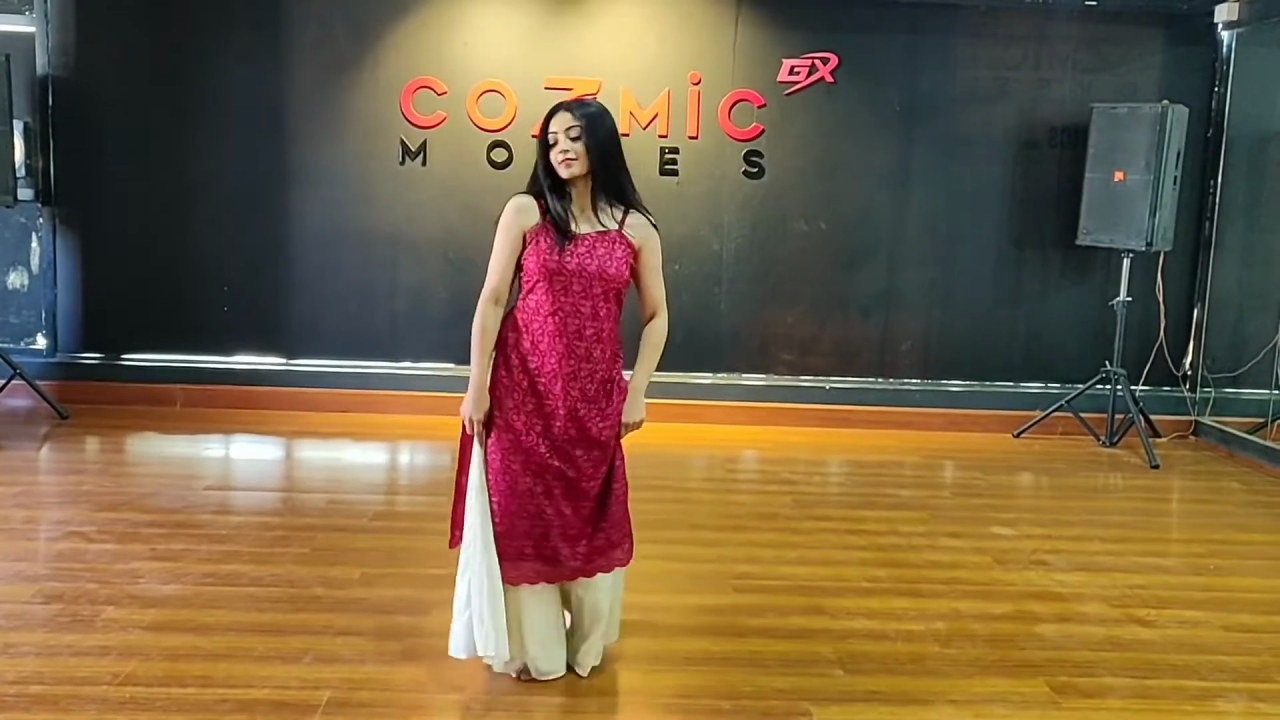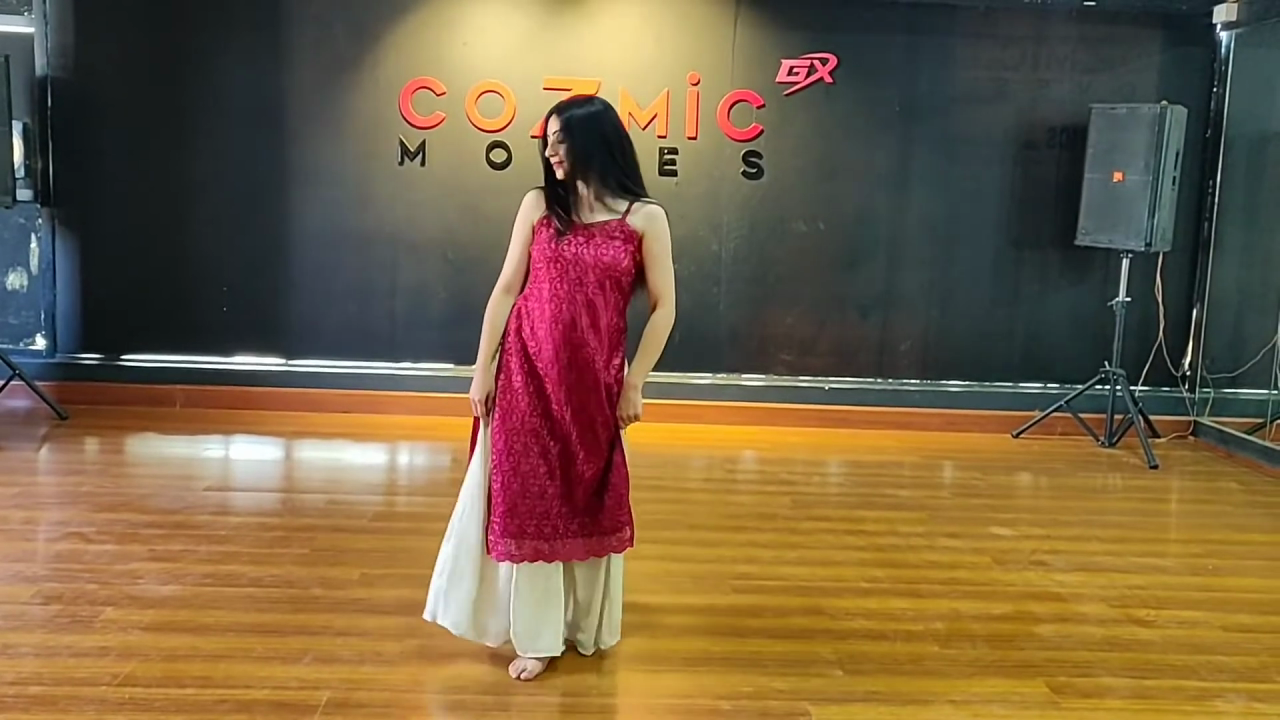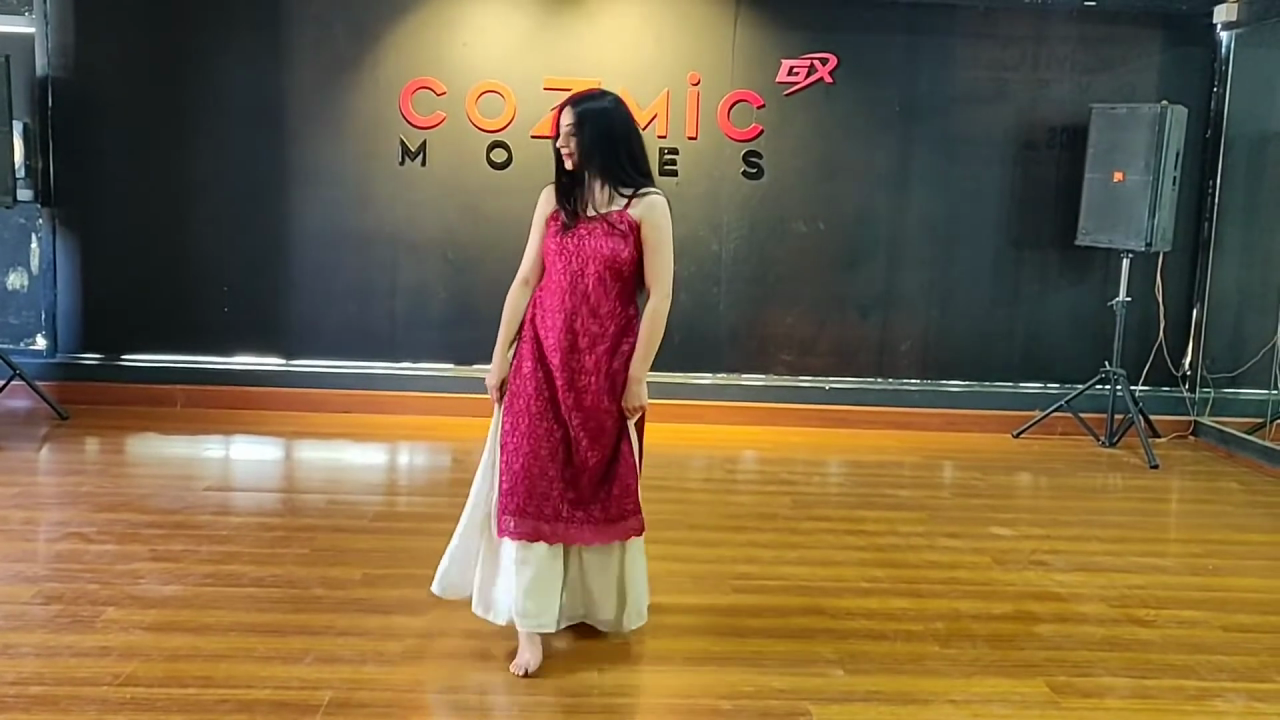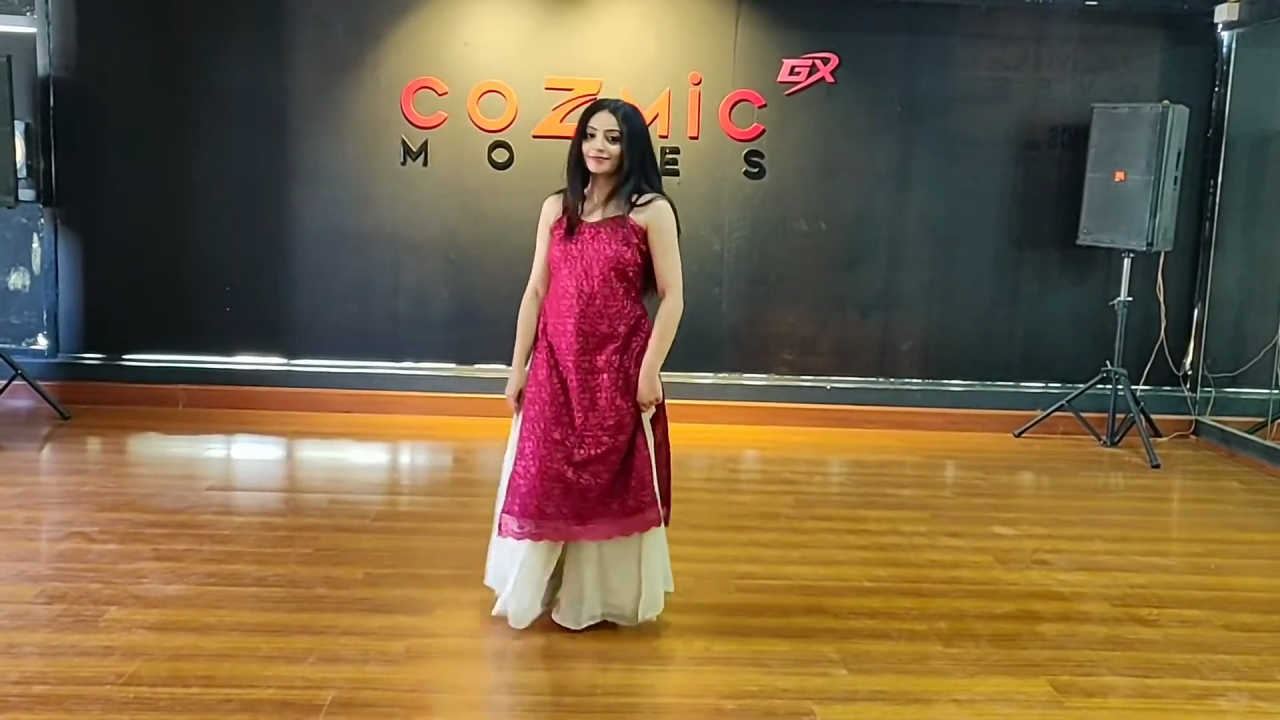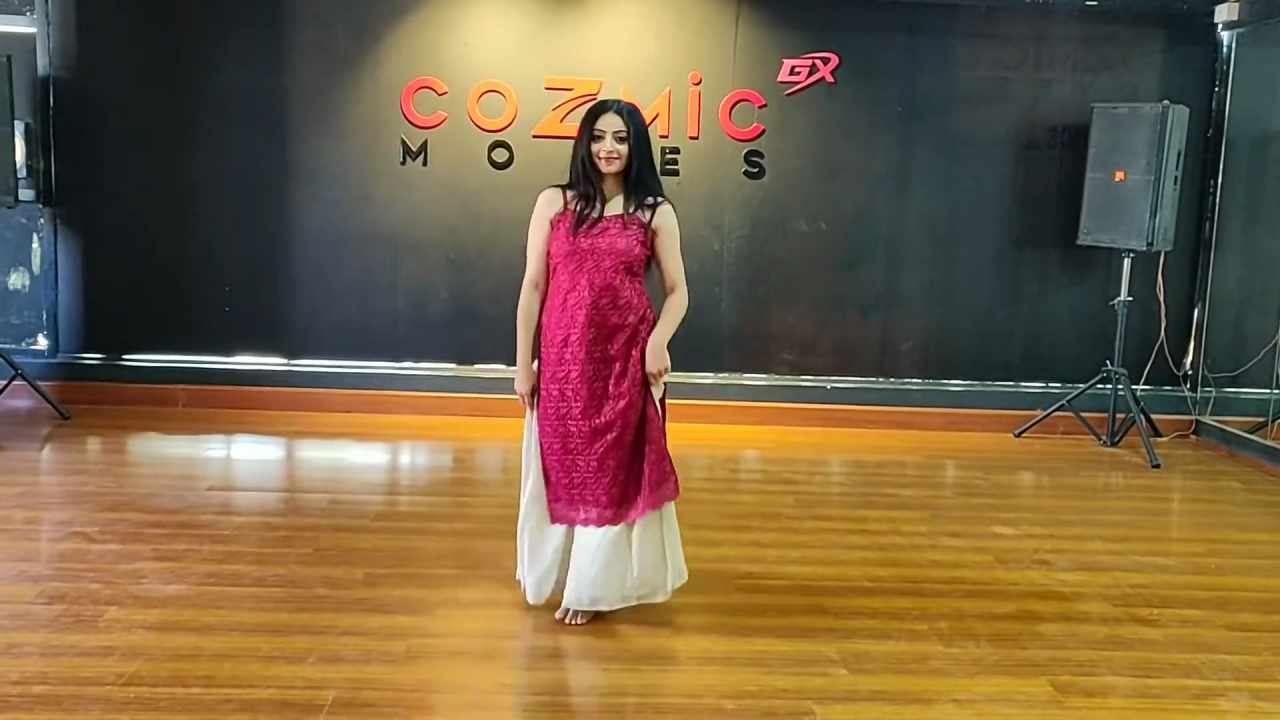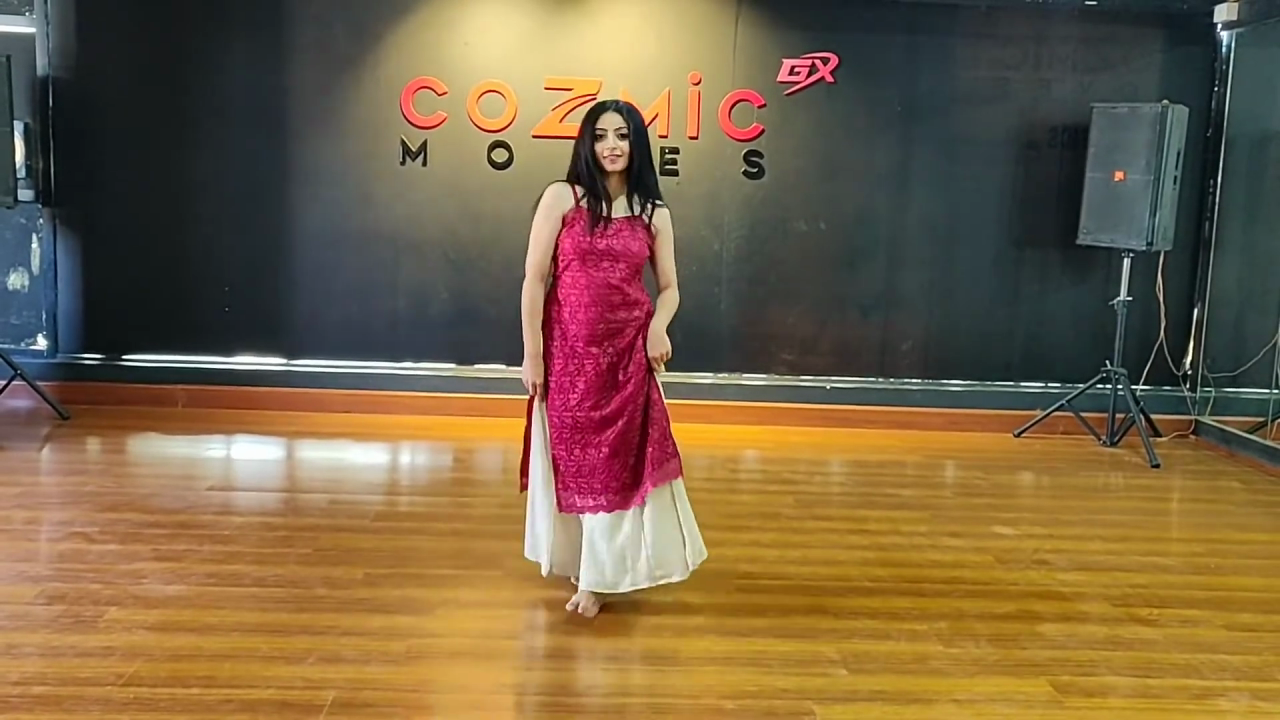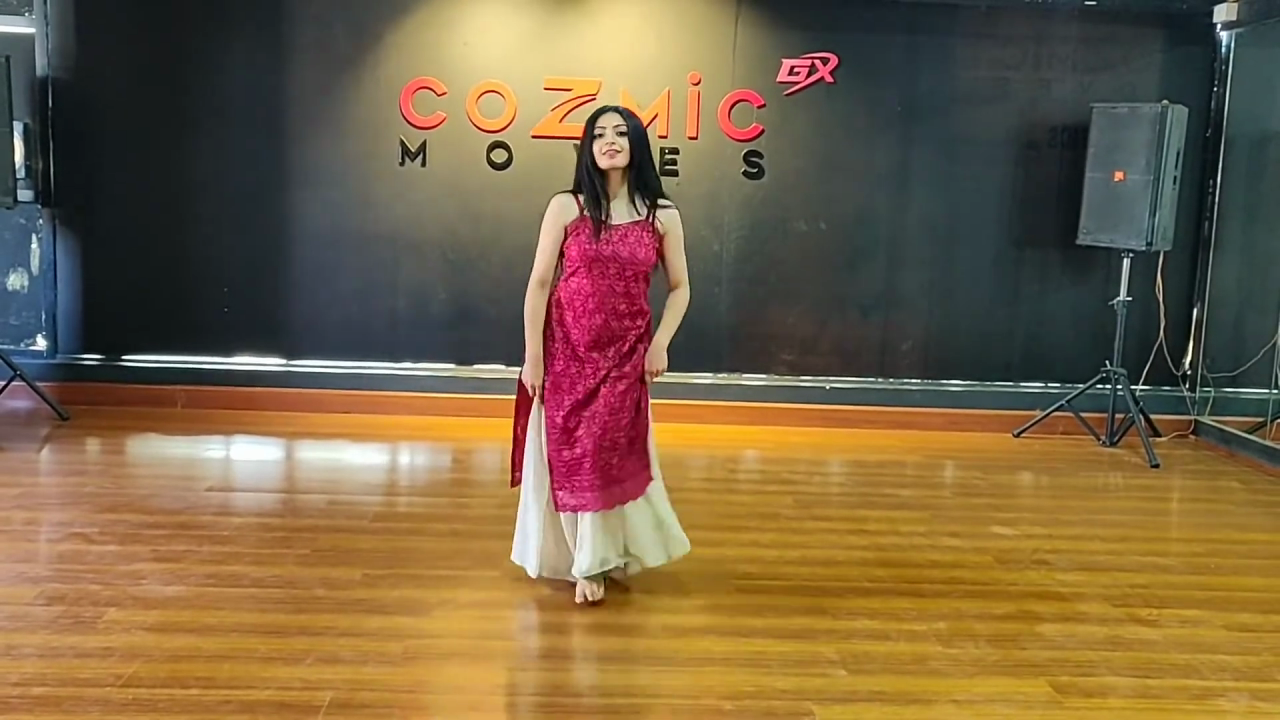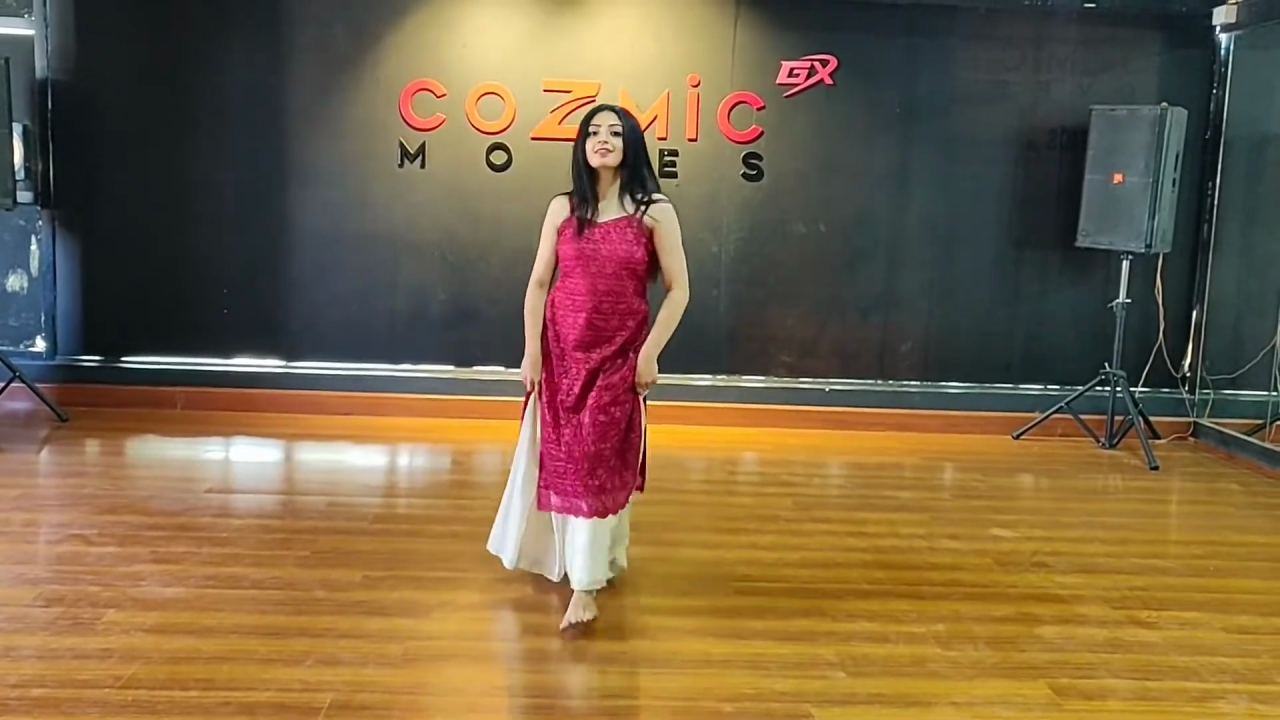
dt=0.3s
person 1, frame 1
left shoulder: (637, 227)
right shoulder: (526, 211)
left elbow: (656, 316)
right elbow: (492, 300)
left wrist: (636, 392)
right wrist: (478, 386)
left hip: (594, 395)
right hip: (522, 387)
left knee: (591, 519)
right knee: (522, 518)
left ankle: (585, 638)
right ankle: (534, 643)
person 1, frame 2
left shoulder: (644, 217)
right shoulder: (538, 205)
left elbow: (663, 307)
right elbow: (506, 290)
left wrist: (634, 386)
right wrist: (483, 369)
left hip: (595, 381)
right hip: (526, 373)
left knee: (591, 505)
right knee: (526, 502)
left ankle: (585, 622)
right ankle: (535, 637)
person 1, frame 3
left shoulder: (646, 206)
right shoulder: (553, 200)
left elbow: (659, 299)
right elbow: (526, 282)
left wrist: (637, 379)
right wrist: (501, 357)
left hip: (605, 367)
right hip: (542, 363)
left knee: (601, 490)
right knee: (531, 487)
left ankle: (596, 604)
right ankle: (534, 622)
person 1, frame 4
left shoulder: (651, 210)
right shoulder: (557, 207)
left elbow: (672, 297)
right elbow: (536, 291)
left wrist: (650, 370)
right wrist: (519, 365)
left hip: (619, 366)
right hip: (556, 365)
left knee: (615, 482)
right knee: (542, 478)
left ankle: (600, 596)
right ankle: (530, 590)
person 1, frame 5
left shoulder: (655, 212)
right shoulder: (554, 203)
left elbow: (676, 291)
right elbow: (532, 285)
left wrist: (658, 342)
right wrist: (524, 361)
left hip: (626, 359)
right hip: (563, 356)
left knee: (615, 471)
right knee: (563, 468)
left ankle: (591, 587)
right ankle: (564, 573)
person 1, frame 6
left shoulder: (654, 213)
right shoulder: (560, 198)
left elbow: (669, 287)
right elbow: (534, 279)
left wrist: (658, 327)
right wrist: (531, 354)
left hip: (627, 352)
right hip: (568, 350)
left knee: (619, 460)
right knee: (571, 457)
left ankle: (599, 576)
right ankle: (578, 560)
person 1, frame 7
left shoulder: (662, 215)
right shoulder: (566, 207)
left elbow: (679, 287)
right elbow: (539, 284)
left wrist: (660, 344)
right wrist: (533, 356)
left hip: (626, 354)
right hip: (567, 351)
left knee: (610, 457)
right knee: (566, 456)
left ankle: (597, 563)
right ankle: (582, 557)
person 1, frame 8
left shoulder: (655, 211)
right shoulder: (563, 209)
left elbow: (678, 289)
right elbow: (539, 283)
left wrist: (650, 353)
right wrist: (532, 351)
left hip: (618, 357)
right hip: (562, 353)
left knee: (600, 464)
right knee: (562, 459)
left ankle: (586, 584)
right ankle: (579, 562)
